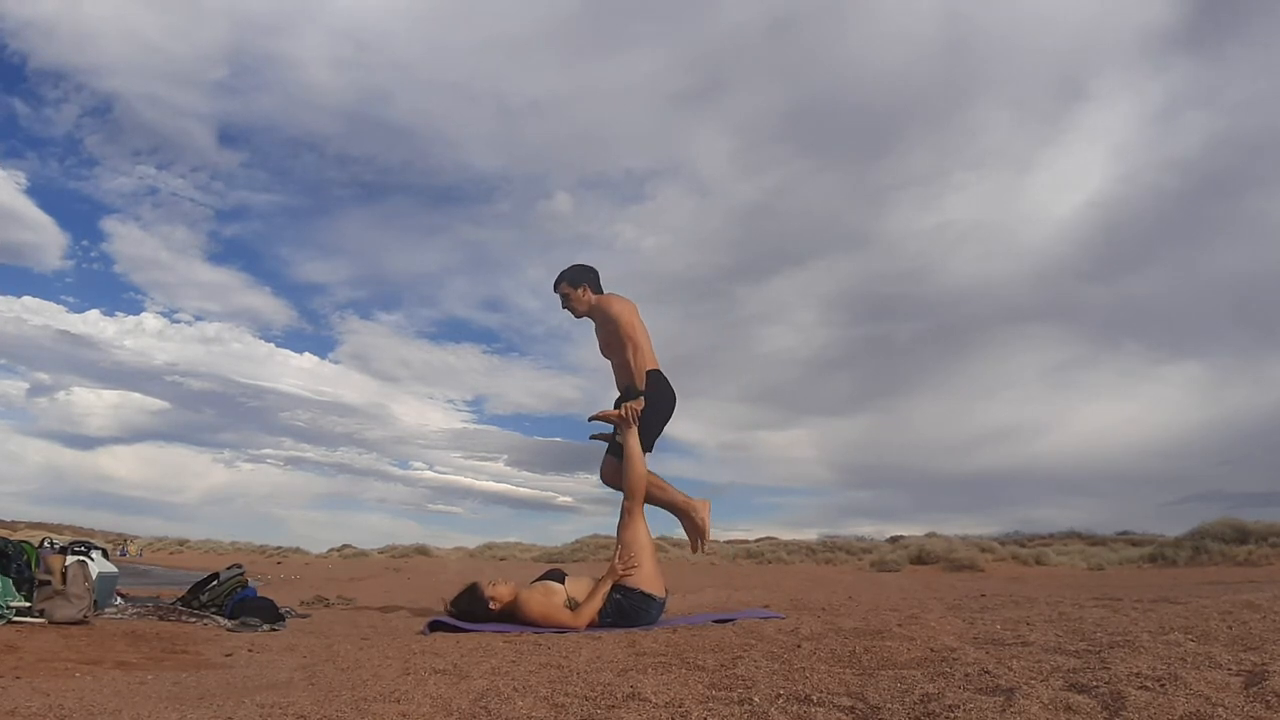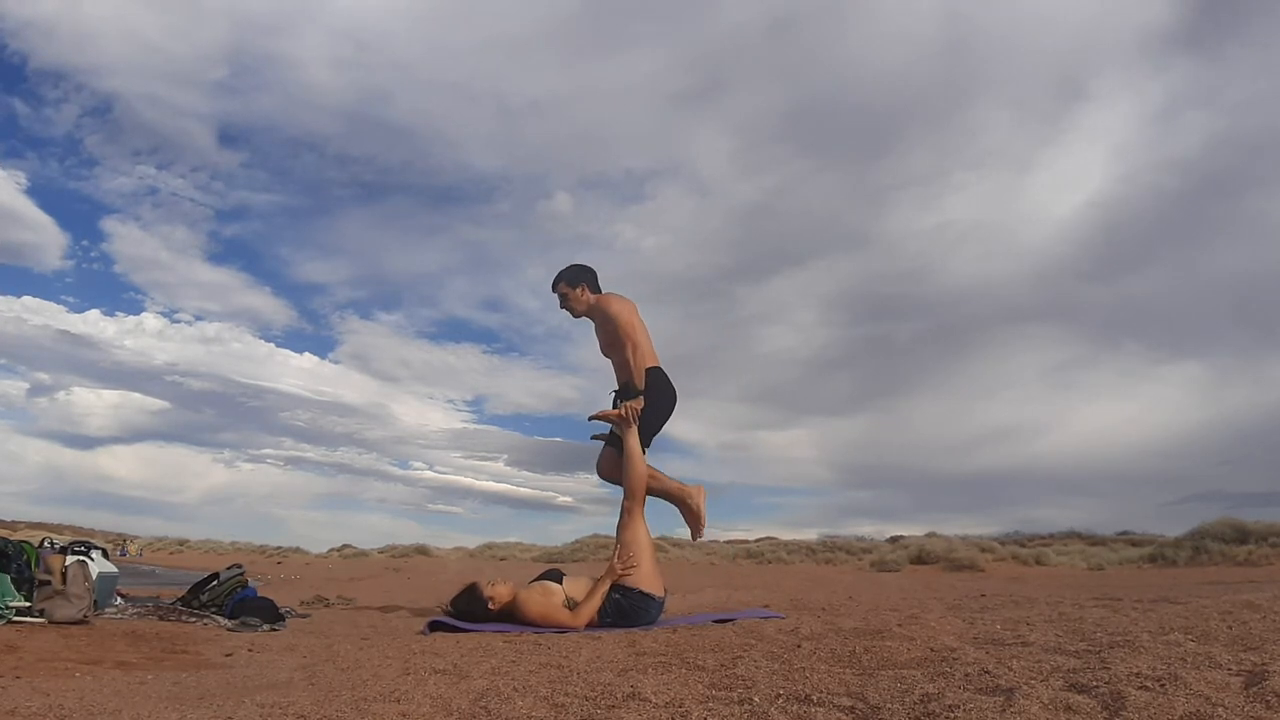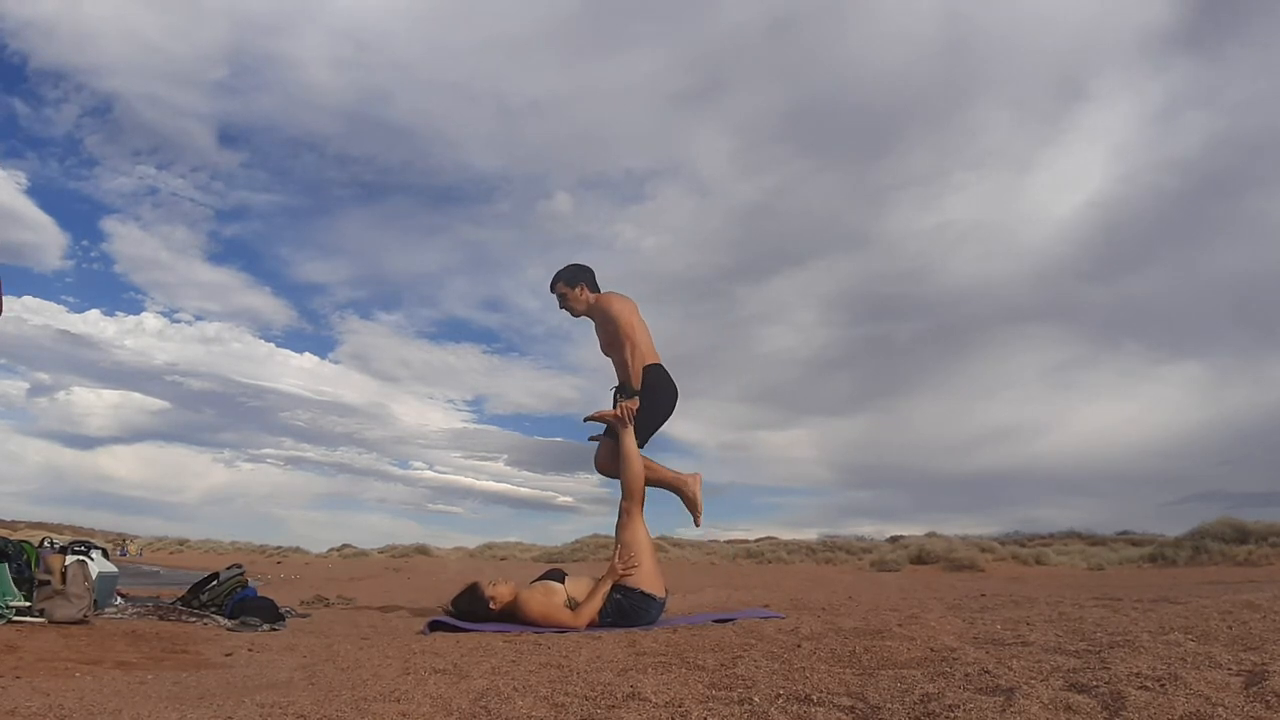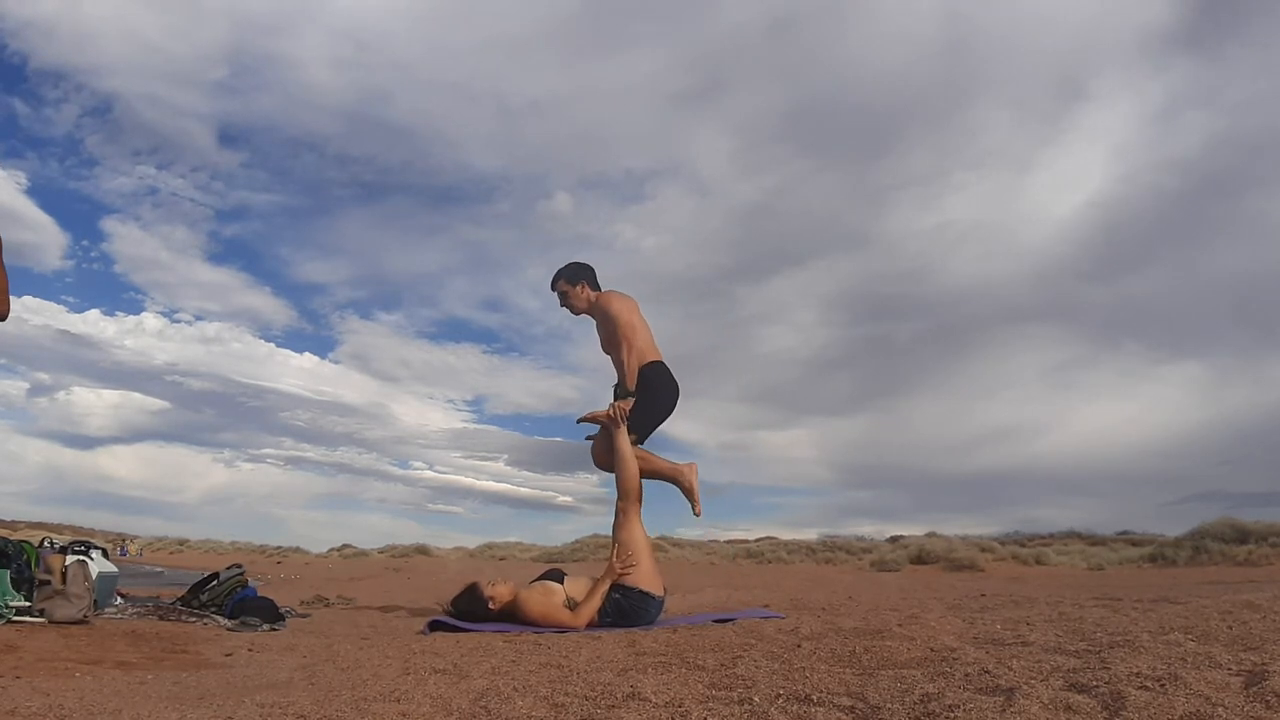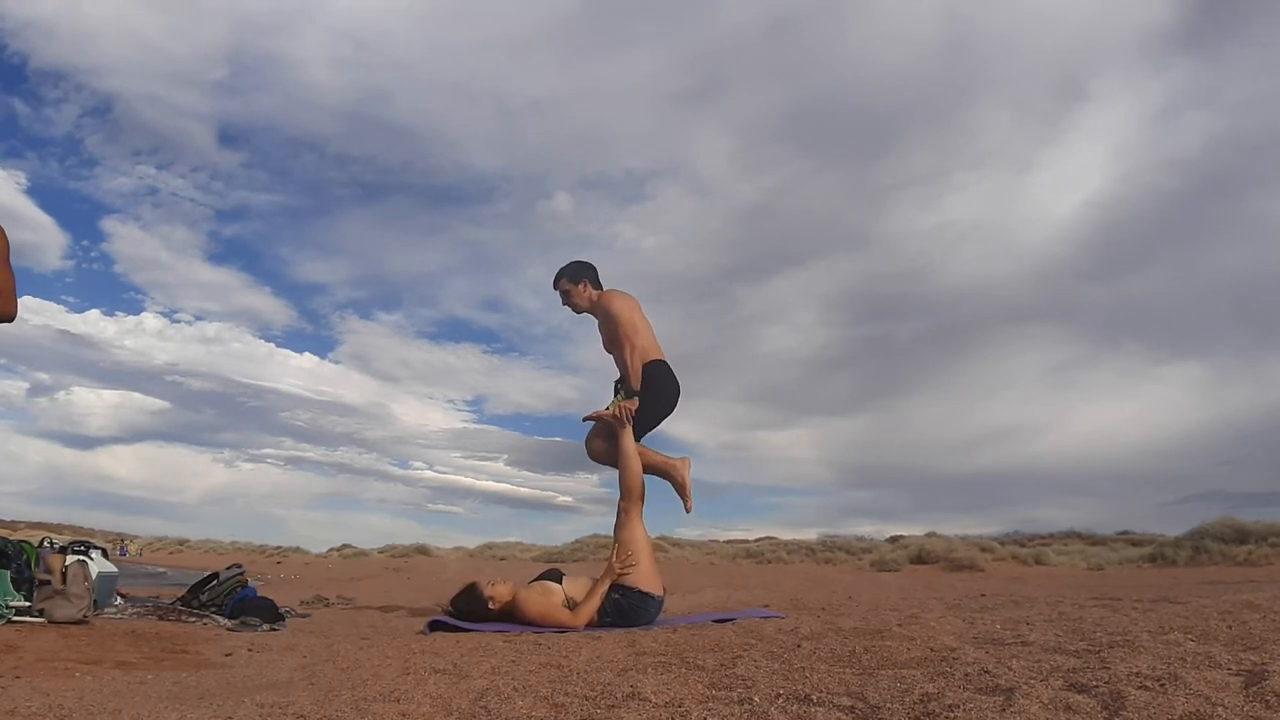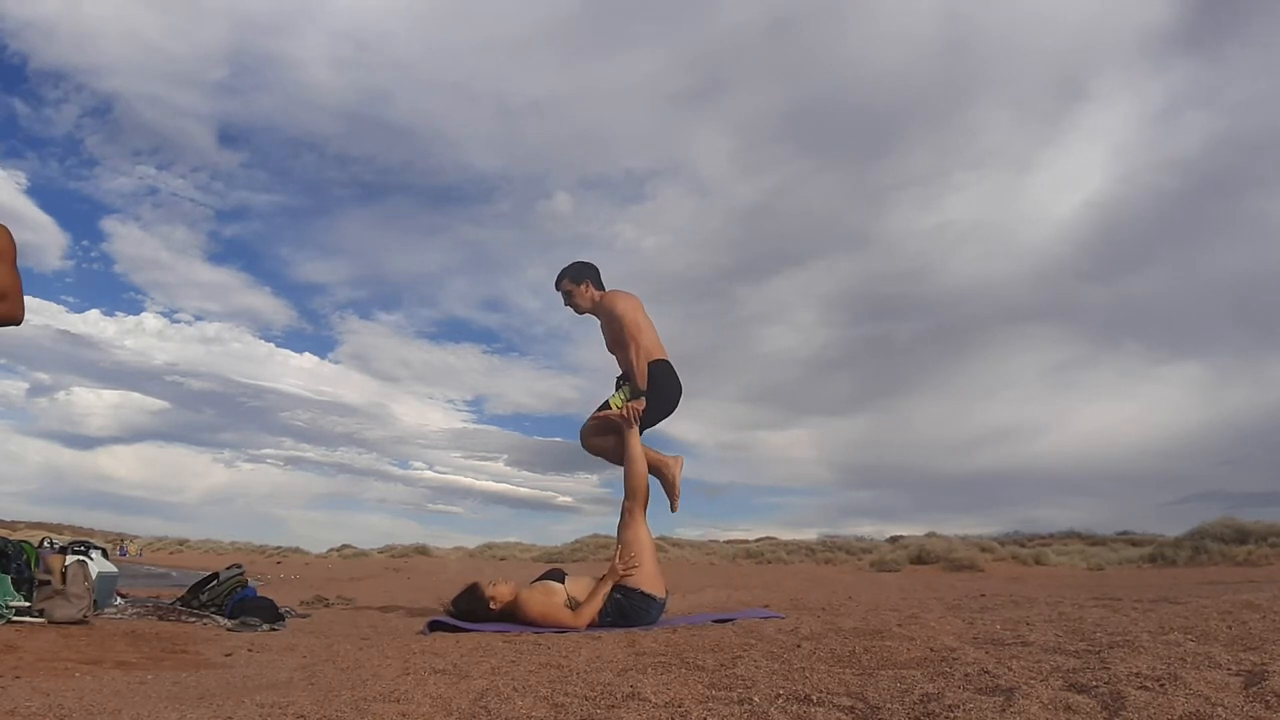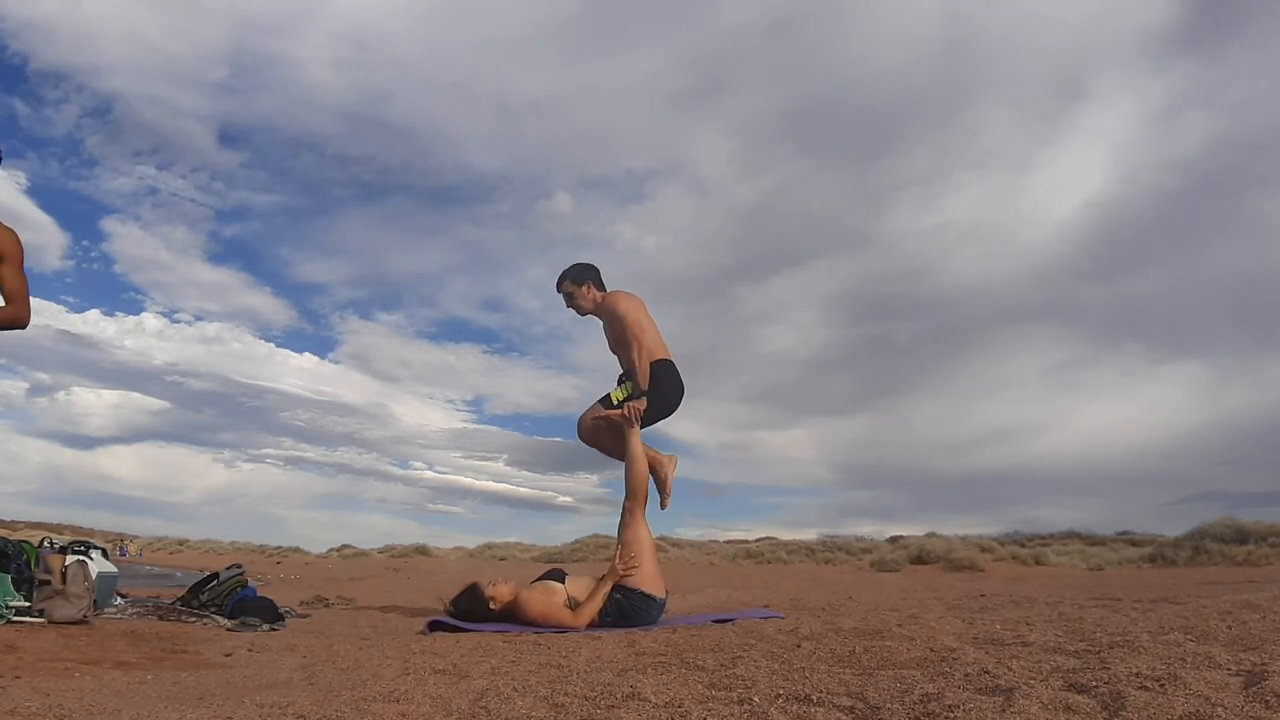
dt=0.1s
person 1, frame 1
left shoulder: (608, 305)
right shoulder: (603, 322)
left elbow: (633, 345)
left wrist: (636, 396)
left hip: (651, 393)
right hip: (644, 397)
left knee: (614, 472)
right knee: (618, 471)
left ankle: (690, 507)
right ankle: (688, 512)
person 1, frame 2
left shoulder: (608, 304)
right shoulder: (602, 321)
left elbow: (633, 345)
left wrist: (636, 395)
left hip: (650, 390)
right hip: (644, 393)
left knee: (609, 466)
right knee: (614, 464)
left ankle: (686, 494)
right ankle: (684, 498)
person 1, frame 3
left shoulder: (607, 303)
right shoulder: (603, 320)
left elbow: (632, 346)
left wrist: (633, 395)
left hip: (652, 387)
right hip: (649, 391)
left knee: (607, 460)
right knee: (611, 457)
left ankle: (683, 483)
person 1, frame 4
left shoulder: (608, 302)
right shoulder: (604, 317)
left elbow: (629, 346)
left wrist: (627, 396)
left hip: (652, 384)
right hip: (651, 387)
left knee: (603, 453)
right knee: (612, 451)
left ankle: (679, 472)
person 1, frame 5
left shoulder: (608, 301)
right shoulder: (605, 317)
left elbow: (631, 346)
left wrist: (632, 396)
left hip: (655, 382)
right hip: (656, 386)
left knee: (597, 444)
right knee: (605, 443)
left ankle: (670, 467)
person 1, frame 6
left shoulder: (612, 301)
right shoulder: (608, 315)
left elbow: (636, 346)
left wrist: (639, 396)
left hip: (657, 381)
right hip: (659, 386)
left knee: (591, 435)
left ankle: (663, 464)
person 1, frame 7
left shoulder: (614, 302)
right shoulder: (610, 318)
left elbow: (638, 345)
left wrist: (640, 396)
left hip: (660, 381)
right hip: (661, 386)
left knee: (588, 426)
left ankle: (656, 462)
person 2, frame 1
left shoulder: (523, 600)
right shoulder: (524, 602)
right elbow: (577, 621)
right wrist: (609, 579)
left hip: (630, 603)
right hip: (636, 603)
right knee: (631, 509)
left ankle: (625, 435)
right ankle: (629, 430)
person 2, frame 2
left shoulder: (523, 600)
right shoulder: (523, 602)
right elbow: (576, 621)
right wrist: (607, 578)
left hip: (628, 601)
right hip: (636, 601)
right knee: (632, 508)
left ankle: (627, 433)
right ankle: (629, 428)
person 2, frame 3
left shoulder: (525, 598)
right shoulder: (524, 602)
right elbow: (577, 621)
right wrist: (609, 579)
left hip: (632, 603)
right hip: (636, 602)
right knee: (629, 509)
left ankle: (624, 431)
right ankle: (625, 428)
person 2, frame 4
left shoulder: (524, 599)
right shoulder: (523, 602)
right elbow: (577, 621)
right wrist: (607, 578)
left hip: (630, 601)
right hip: (635, 601)
right knee: (626, 507)
left ankle: (617, 434)
right ankle: (618, 430)
person 2, frame 5
left shoulder: (522, 600)
right shoulder: (523, 602)
right elbow: (576, 620)
right wrist: (607, 578)
left hip: (631, 603)
right hip: (636, 602)
right knee: (629, 507)
left ankle: (621, 432)
right ankle: (623, 428)
person 2, frame 6
left shoulder: (523, 600)
right shoulder: (524, 601)
right elbow: (577, 620)
right wrist: (610, 578)
left hip: (634, 602)
right hip: (637, 602)
right knee: (632, 508)
left ankle: (628, 432)
right ankle: (629, 428)
person 2, frame 7
left shoulder: (524, 600)
right shoulder: (524, 602)
right elbow: (577, 621)
right wrist: (609, 579)
left hip: (632, 602)
right hip: (637, 603)
right knee: (633, 508)
left ankle: (628, 432)
right ankle: (631, 429)
